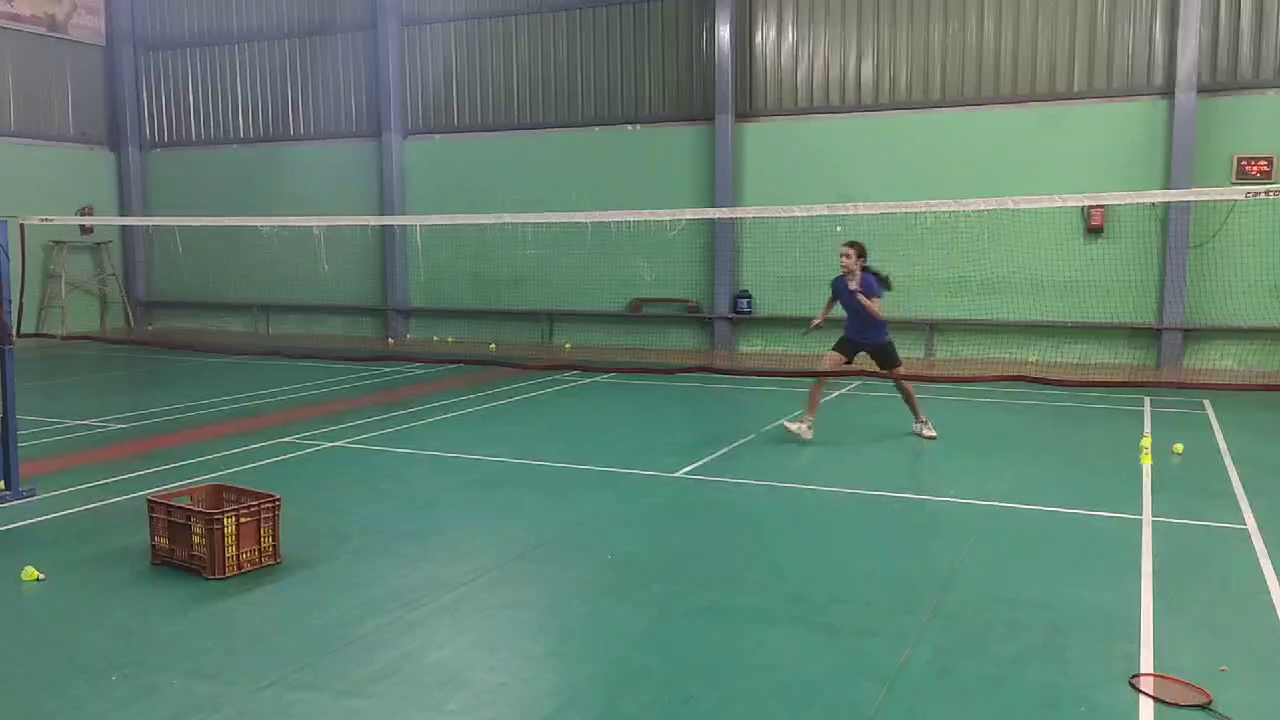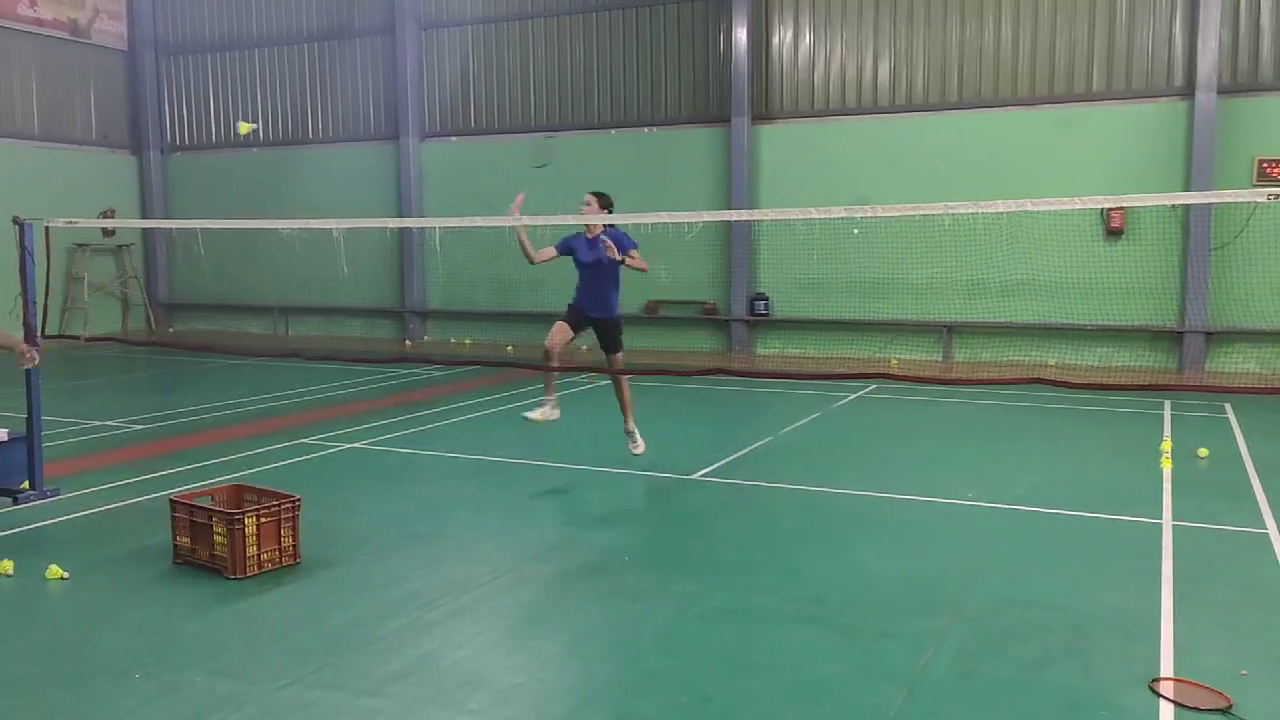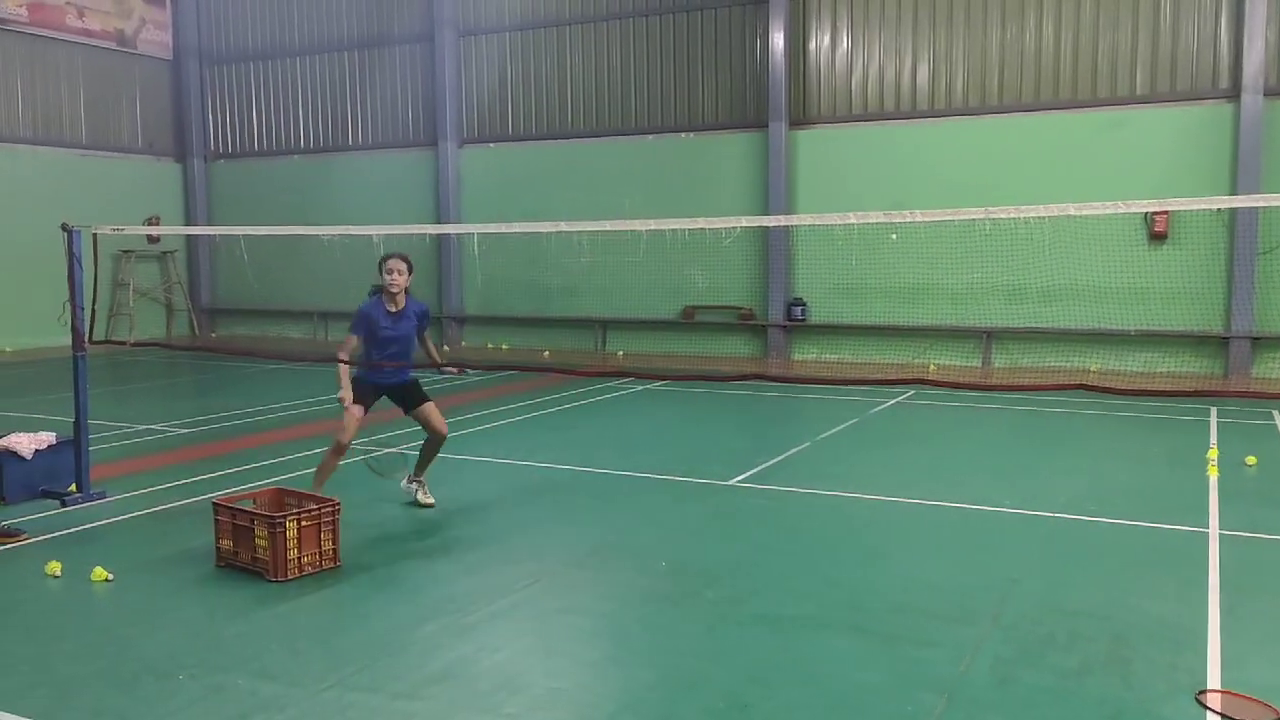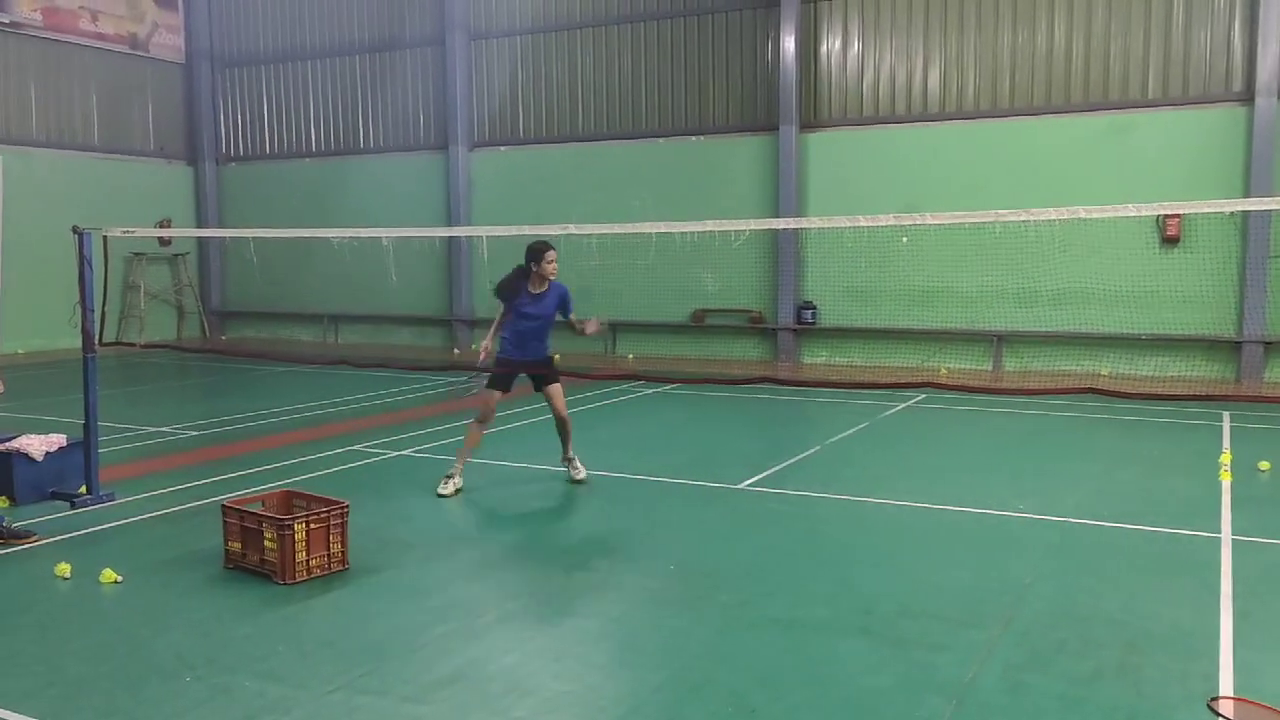
dt=0.7s
person 1, frame 1
left shoulder: (869, 281)
right shoulder: (838, 283)
left elbow: (878, 314)
left wrist: (856, 292)
right wrist: (821, 318)
left hip: (878, 340)
right hip: (852, 337)
left knee: (902, 383)
left ankle: (921, 422)
right ankle: (806, 424)
person 1, frame 2
left shoulder: (616, 236)
right shoulder: (574, 240)
left elbow: (643, 266)
right elbow: (534, 258)
left wrist: (619, 259)
right wrist: (519, 225)
left hip: (607, 314)
right hip: (579, 308)
left knee: (618, 375)
right knee: (550, 347)
left ankle: (630, 429)
right ankle: (549, 404)
person 1, frame 3
left shoulder: (419, 310)
right shoulder: (368, 311)
right elbow: (344, 353)
left wrist: (440, 366)
right wrist: (345, 386)
left hip: (403, 380)
right hip: (367, 381)
left knee: (440, 431)
right knee: (342, 441)
left ankle: (415, 480)
person 1, frame 4
left shoulder: (559, 291)
right shoulder: (515, 289)
left elbow: (572, 323)
left wrist: (585, 328)
right wrist: (489, 338)
left hip: (540, 359)
right hip: (508, 357)
left knee: (561, 413)
right knee: (484, 417)
left ankle: (569, 457)
right ankle: (455, 473)
